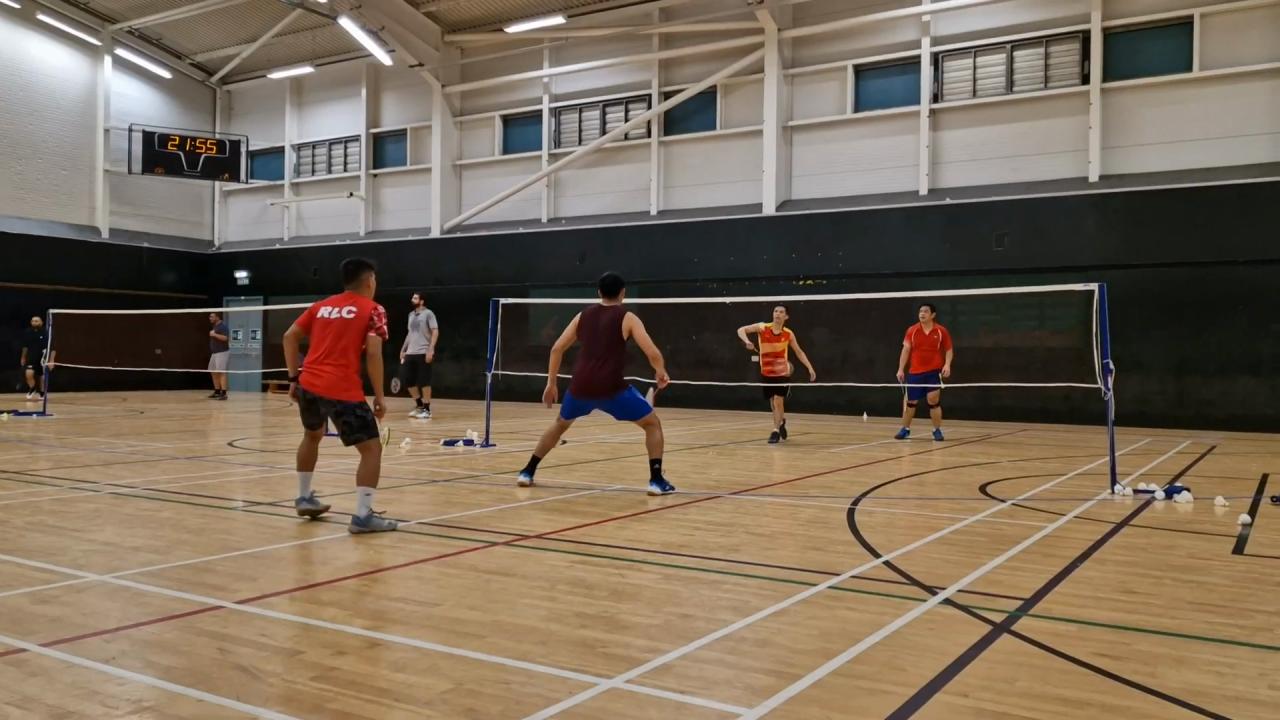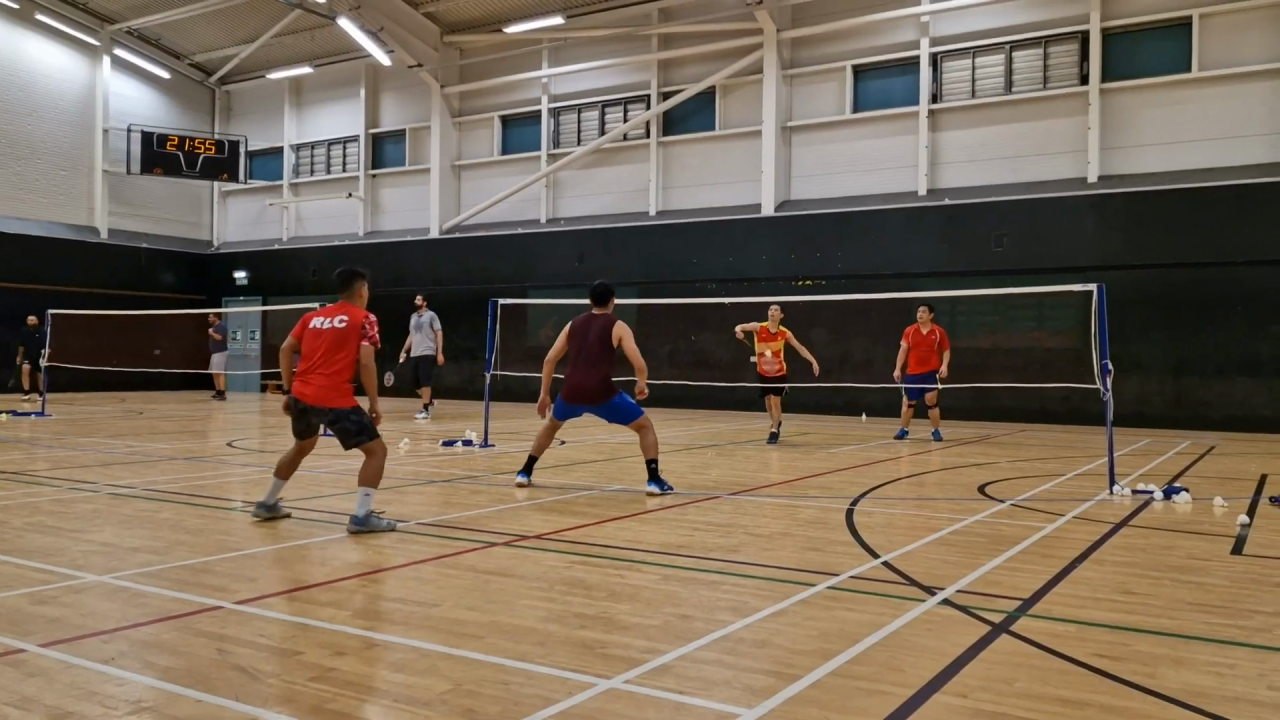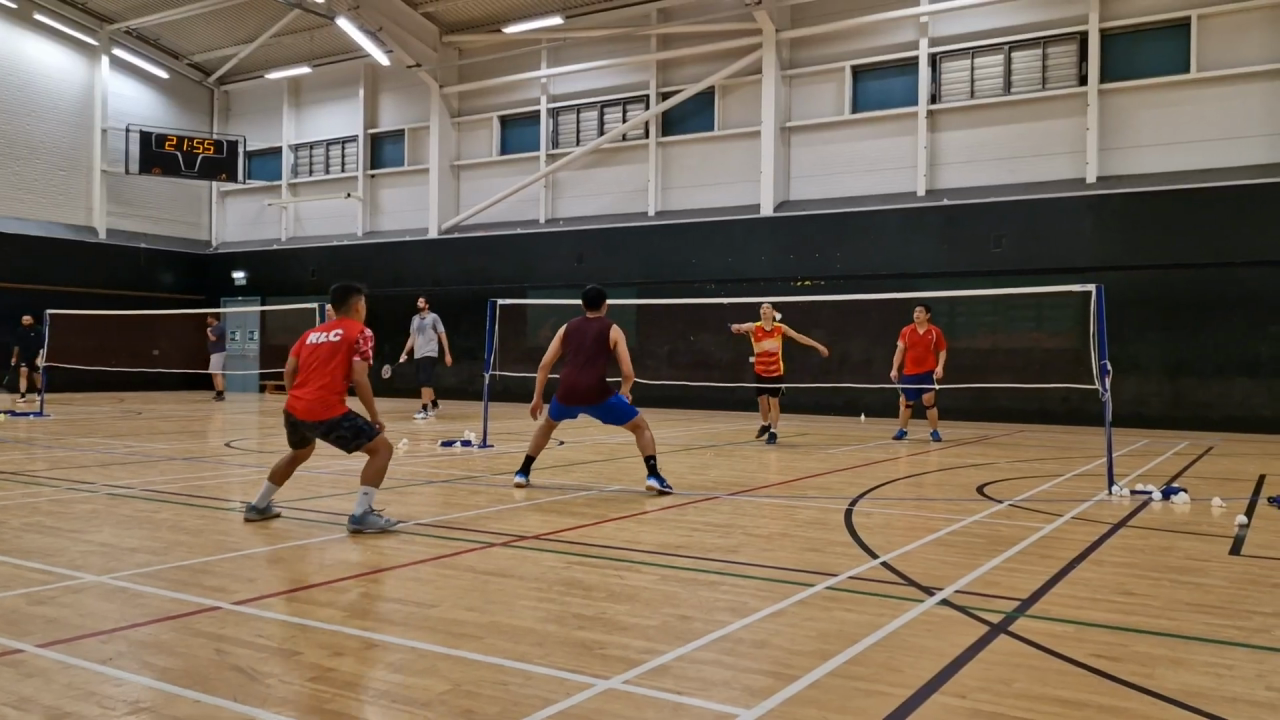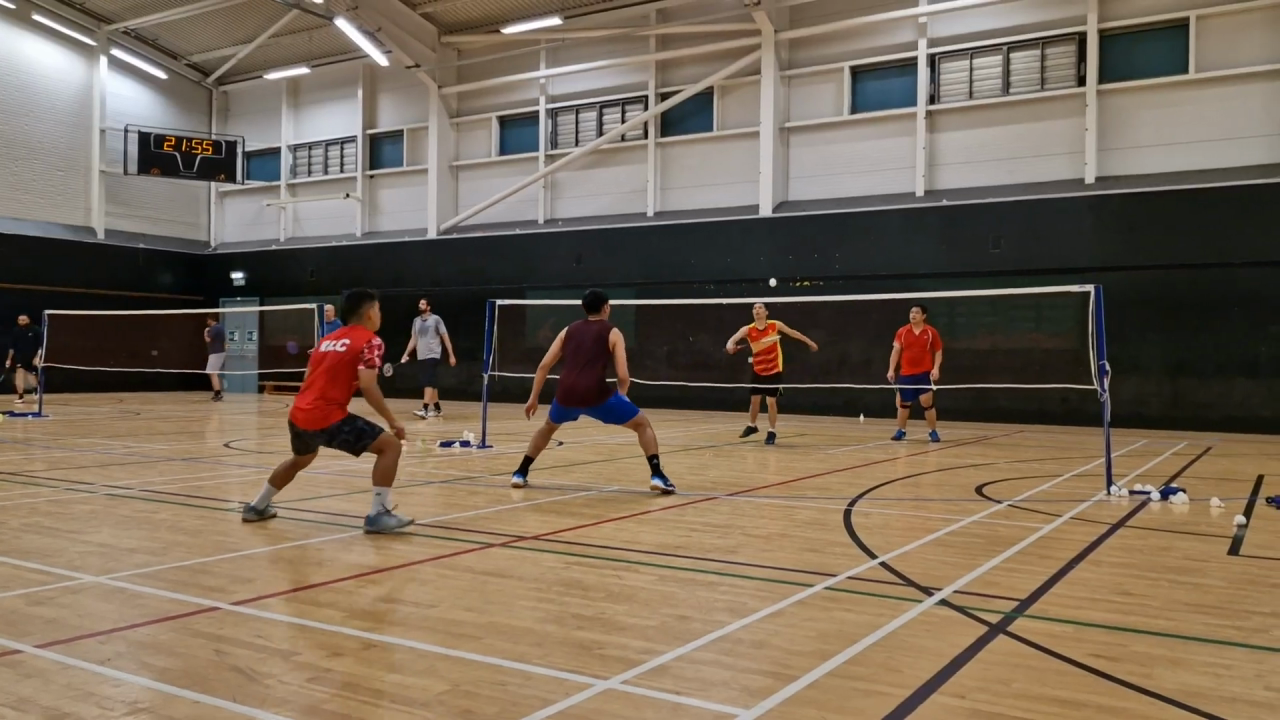
dt=0.1s
person 1, frame 1
left shoulder: (321, 306)
right shoulder: (373, 310)
left elbow: (290, 338)
right elbow: (374, 355)
left wrist: (294, 378)
right wrist: (379, 396)
left hip: (310, 386)
right hip: (342, 391)
left knee: (313, 436)
right knee: (371, 449)
left ankle: (305, 498)
right ankle: (363, 515)
person 1, frame 2
left shoulder: (313, 317)
right shoulder: (366, 319)
left elbow: (286, 351)
right elbow: (367, 364)
left wrist: (288, 392)
right wrist: (375, 407)
left hip: (302, 396)
right hip: (336, 400)
left knee: (303, 446)
right knee: (376, 451)
left ankle: (267, 503)
right ankle: (362, 515)
person 1, frame 3
left shoulder: (312, 333)
right shoulder: (361, 333)
left elbow: (289, 371)
right elbow: (359, 379)
right wrist: (374, 417)
left hip: (295, 409)
right hip: (326, 410)
left knee: (299, 454)
right knee: (382, 448)
left ankle: (258, 506)
right ankle: (362, 514)
person 1, frame 4
left shoulder: (329, 339)
right shoulder: (370, 342)
right elbow: (369, 387)
right wrist: (393, 422)
left hip: (300, 415)
right hip: (327, 419)
left knee: (299, 461)
right knee: (390, 446)
left ankle: (256, 507)
right ankle: (378, 514)
person 2, frame 1
left shoulder: (583, 316)
right shoulder: (628, 318)
left elbow: (557, 349)
right elbow: (653, 353)
left wrist: (551, 383)
right wrist: (661, 372)
left hip: (580, 386)
right hip: (611, 388)
left knee: (560, 425)
right knee: (652, 424)
left ankle: (528, 472)
right ankle: (657, 480)
person 2, frame 2
left shoulder: (573, 324)
right shoulder: (618, 327)
left elbow: (550, 360)
right elbow: (639, 366)
left wrist: (544, 394)
right wrist: (642, 384)
left hip: (571, 393)
right hip: (602, 393)
left knee: (552, 424)
right knee: (645, 427)
left ankle: (525, 472)
right ankle: (654, 480)
person 2, frame 3
left shoulder: (567, 327)
right shoulder: (613, 330)
left elbow: (544, 364)
right elbow: (628, 372)
left wrist: (537, 398)
right wrist: (625, 391)
left hip: (567, 393)
right hip: (597, 393)
left knee: (547, 424)
right knee: (641, 426)
left ankle: (523, 472)
right ankle: (653, 475)
person 2, frame 4
left shoulder: (569, 331)
right shoulder: (613, 333)
left elbow: (544, 365)
right elbow: (623, 375)
left wrist: (534, 398)
right wrist: (622, 393)
left hip: (566, 394)
right hip: (596, 394)
left knee: (548, 427)
right knee: (642, 424)
left ankle: (521, 473)
right ankle: (658, 476)
